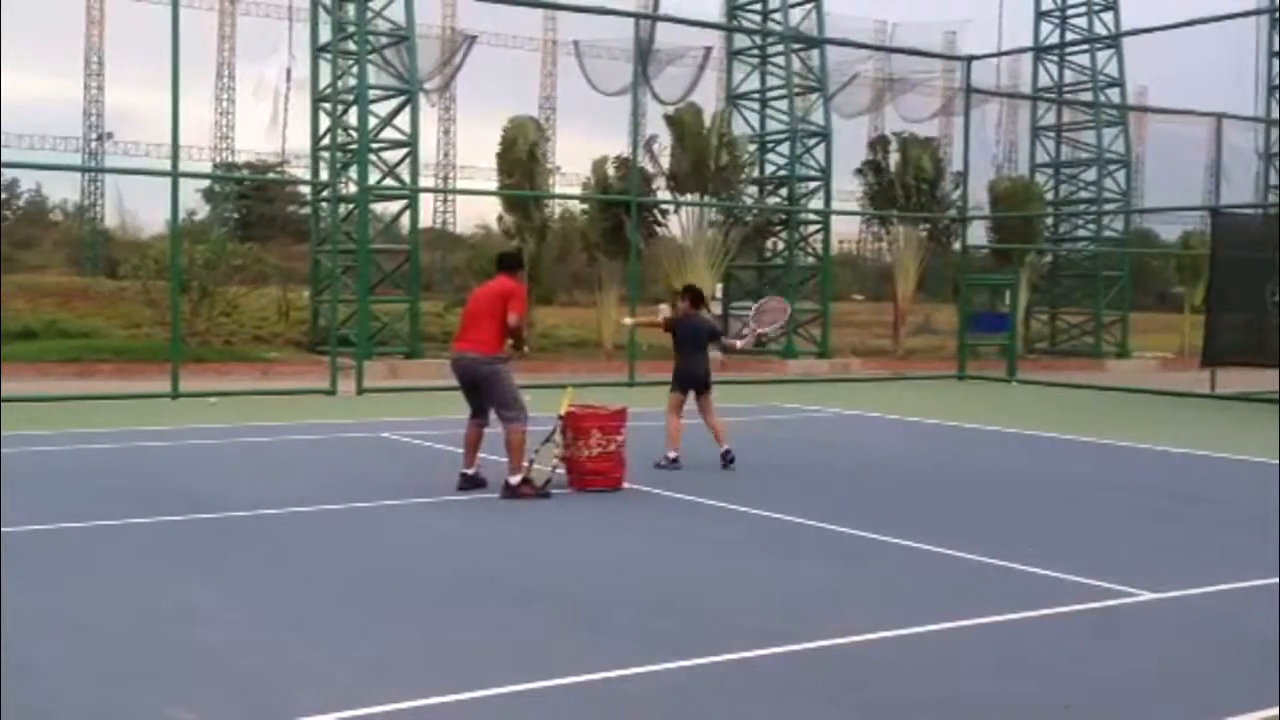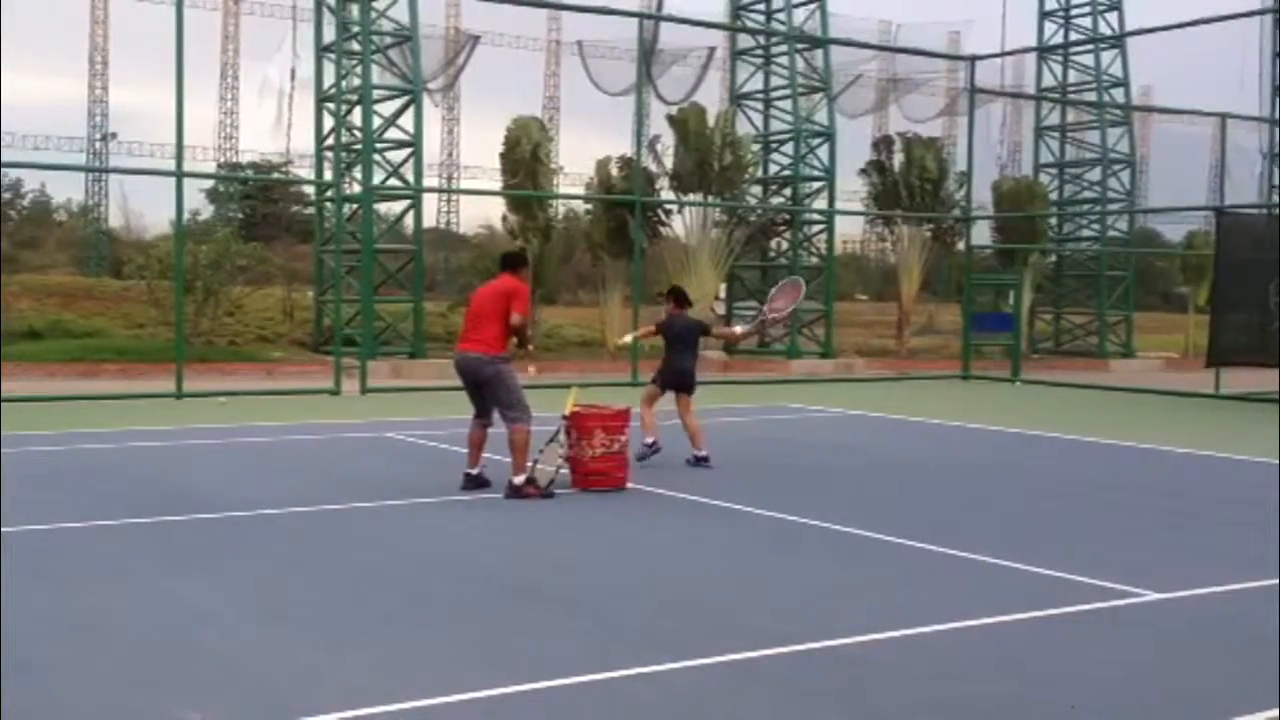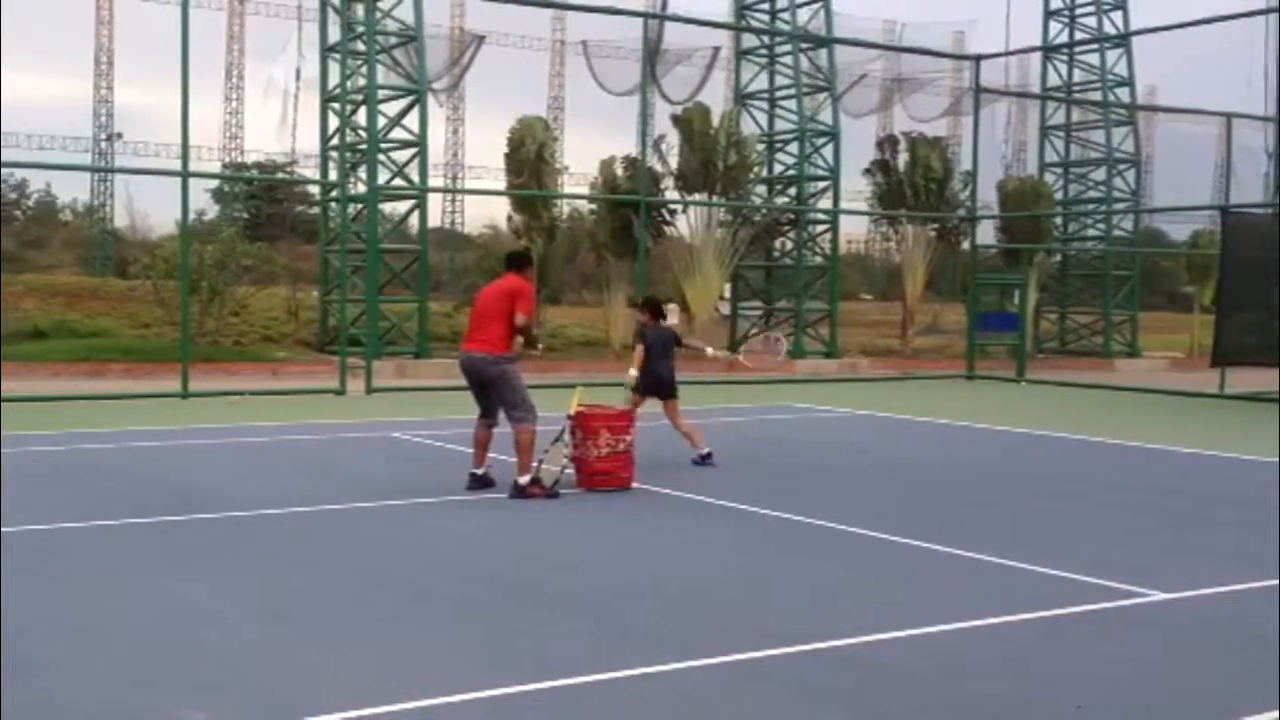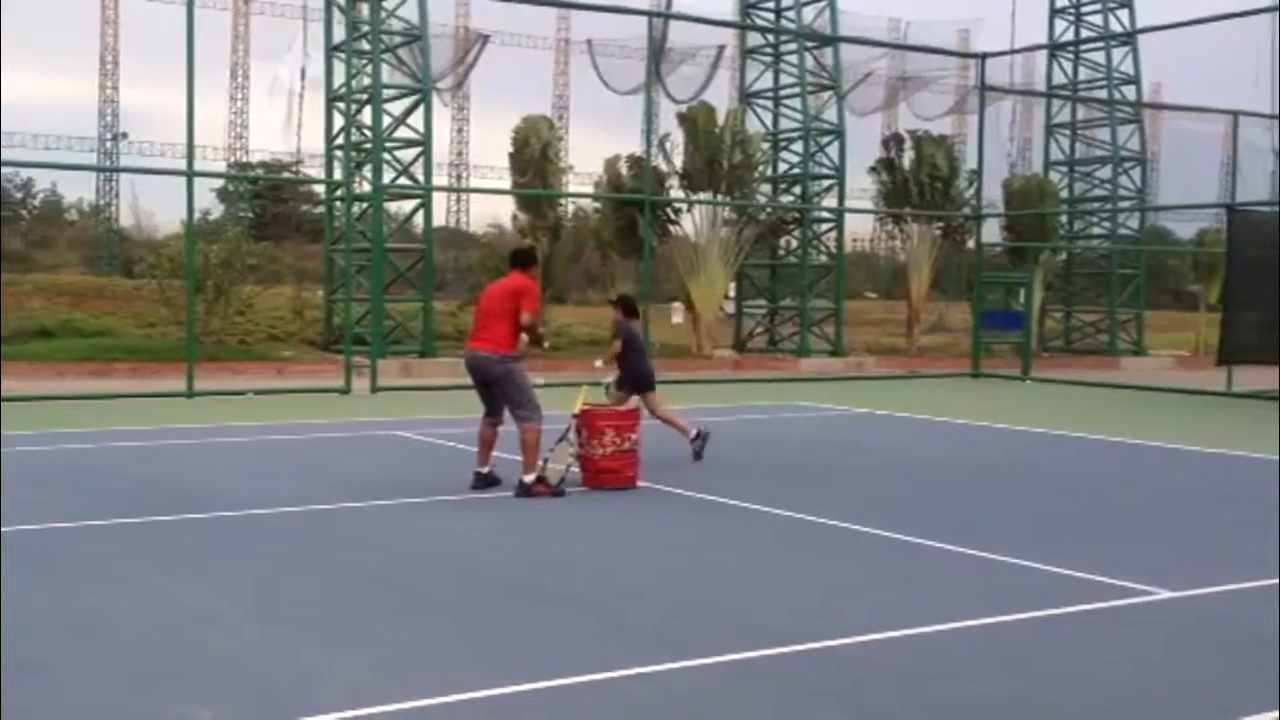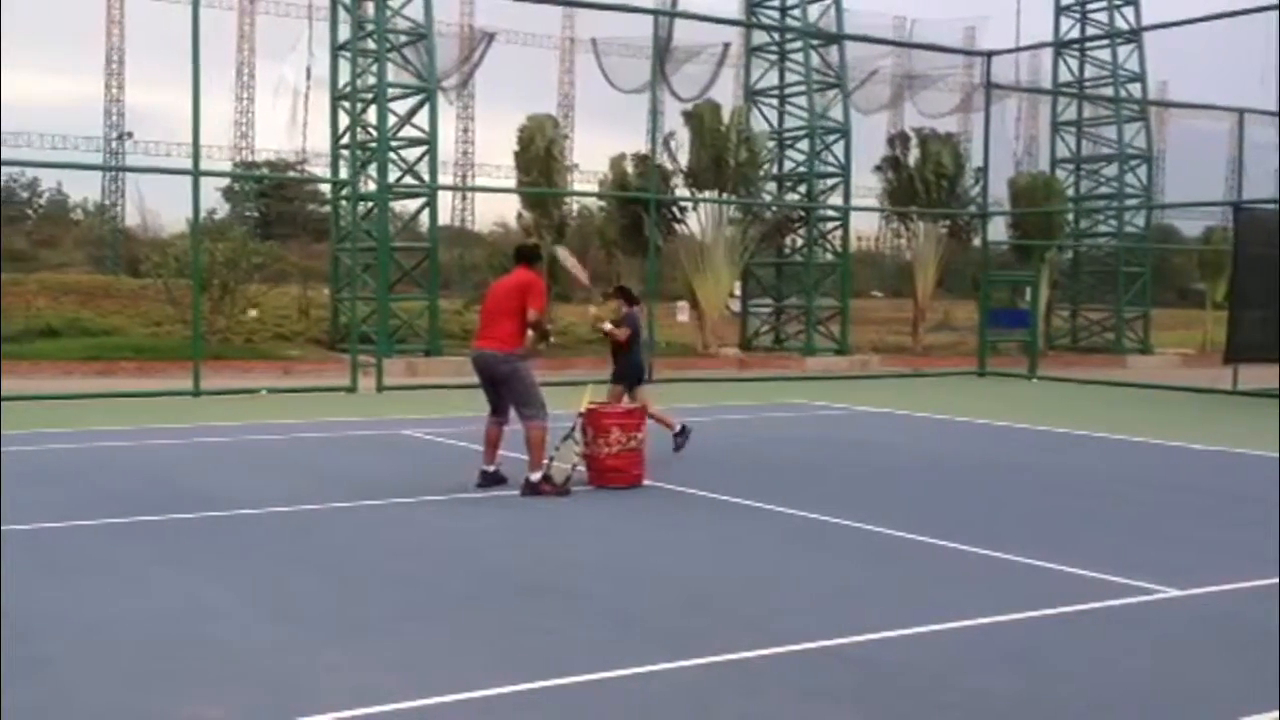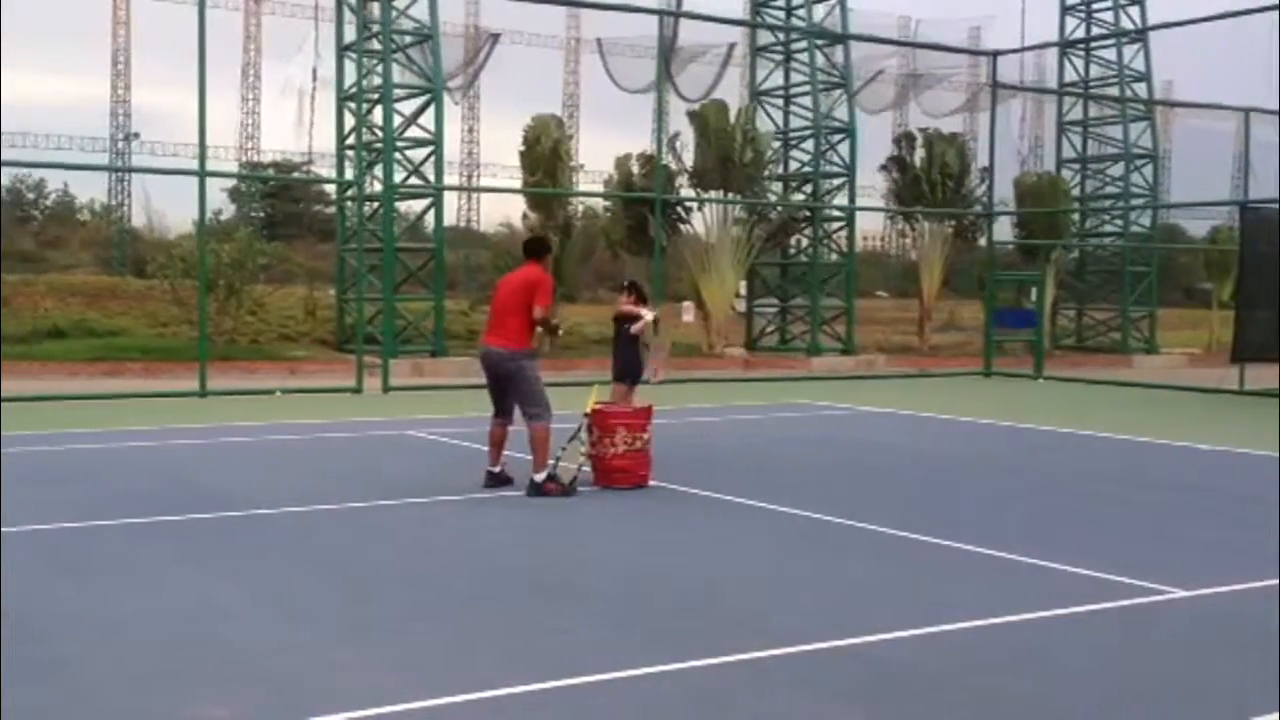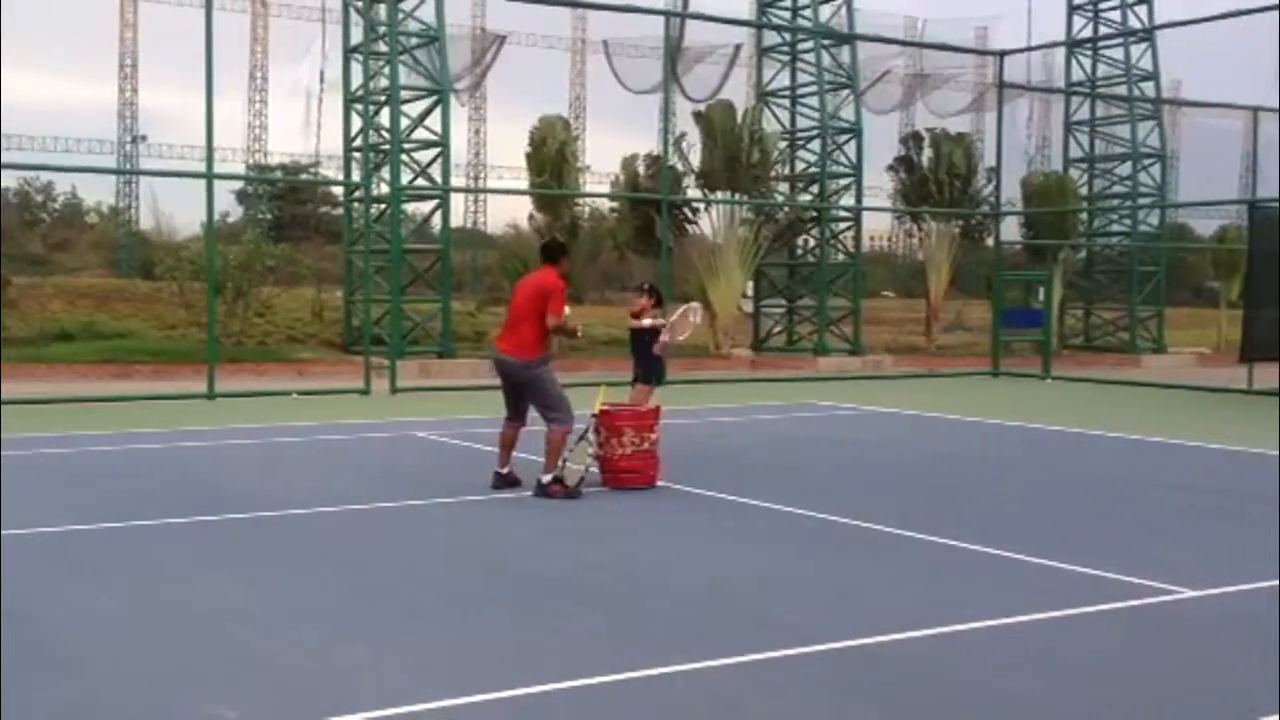
dt=0.2s
person 1, frame 1
left shoulder: (480, 289)
right shoulder: (515, 288)
right elbow: (513, 322)
right wrist: (519, 342)
left hip: (459, 355)
right hip: (486, 358)
left knee: (478, 414)
right knee: (515, 416)
left ankle: (468, 473)
right ankle: (515, 482)
person 1, frame 2
left shoulder: (483, 288)
right shoulder: (519, 287)
right elbow: (516, 321)
right wrist: (523, 340)
left hip: (463, 355)
right hip: (489, 358)
left knee: (482, 414)
right knee: (519, 416)
left ankle: (472, 474)
right ankle: (519, 482)
person 1, frame 3
left shoulder: (488, 288)
right shoulder: (524, 287)
right elbow: (521, 322)
right wrist: (531, 339)
left hip: (468, 355)
right hip: (494, 358)
left knee: (487, 415)
right knee: (524, 416)
left ankle: (477, 473)
right ankle: (524, 482)
person 1, frame 4
left shoulder: (492, 287)
right shoulder: (528, 285)
right elbow: (526, 321)
right wrist: (536, 338)
left hip: (473, 354)
right hip: (500, 357)
left knee: (492, 413)
right knee: (530, 415)
left ankle: (482, 472)
right ankle: (530, 480)
person 1, frame 5
left shoulder: (498, 283)
right shoulder: (534, 282)
right elbow: (532, 318)
right wrist: (543, 332)
left hip: (480, 352)
right hip: (506, 355)
left knee: (498, 412)
right knee: (535, 414)
left ankle: (488, 471)
right ankle: (535, 479)
person 1, frame 6
left shoulder: (507, 278)
right shoulder: (542, 278)
right elbow: (539, 316)
right wrist: (552, 327)
left hip: (489, 349)
right hip: (515, 353)
left knee: (501, 413)
right knee: (539, 414)
left ankle: (494, 471)
right ankle: (540, 479)
person 1, frame 7
left shoulder: (525, 281)
right shoulder: (556, 283)
right elbow: (552, 324)
right wrist: (570, 330)
left hip: (504, 356)
right hip: (530, 361)
left knee: (514, 417)
right knee: (561, 418)
left ankle: (502, 473)
right ankle: (548, 481)
